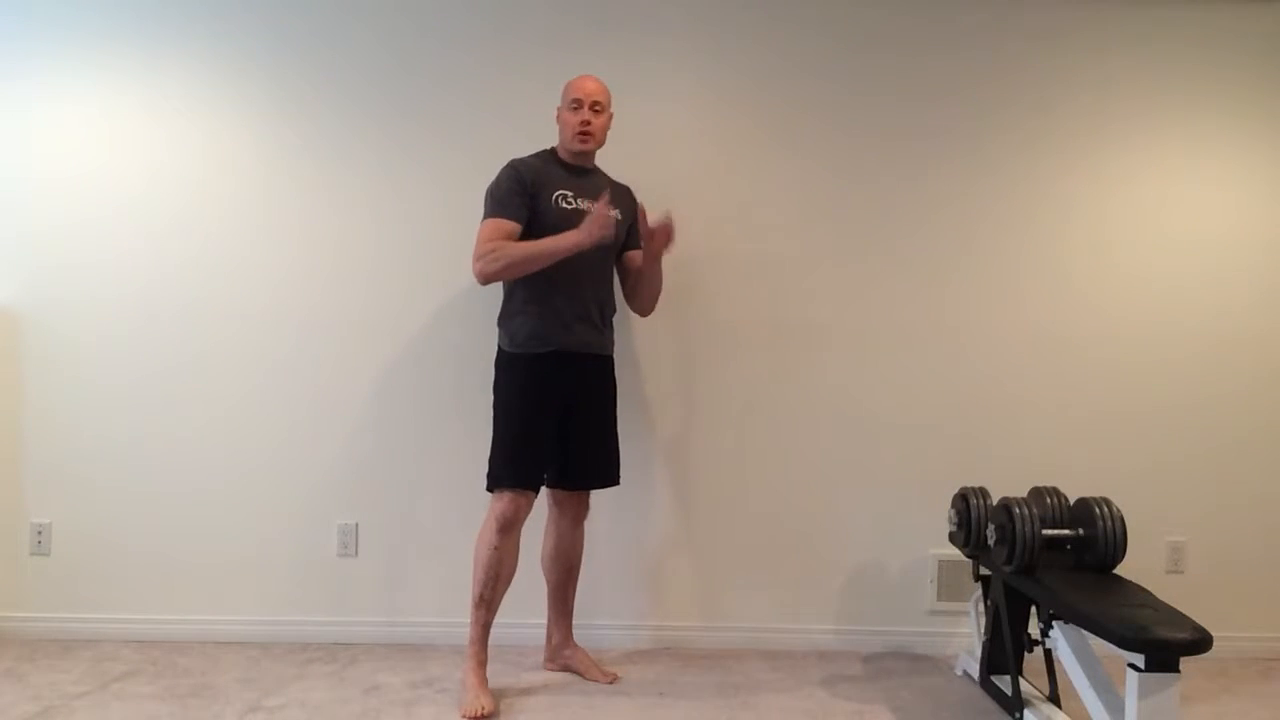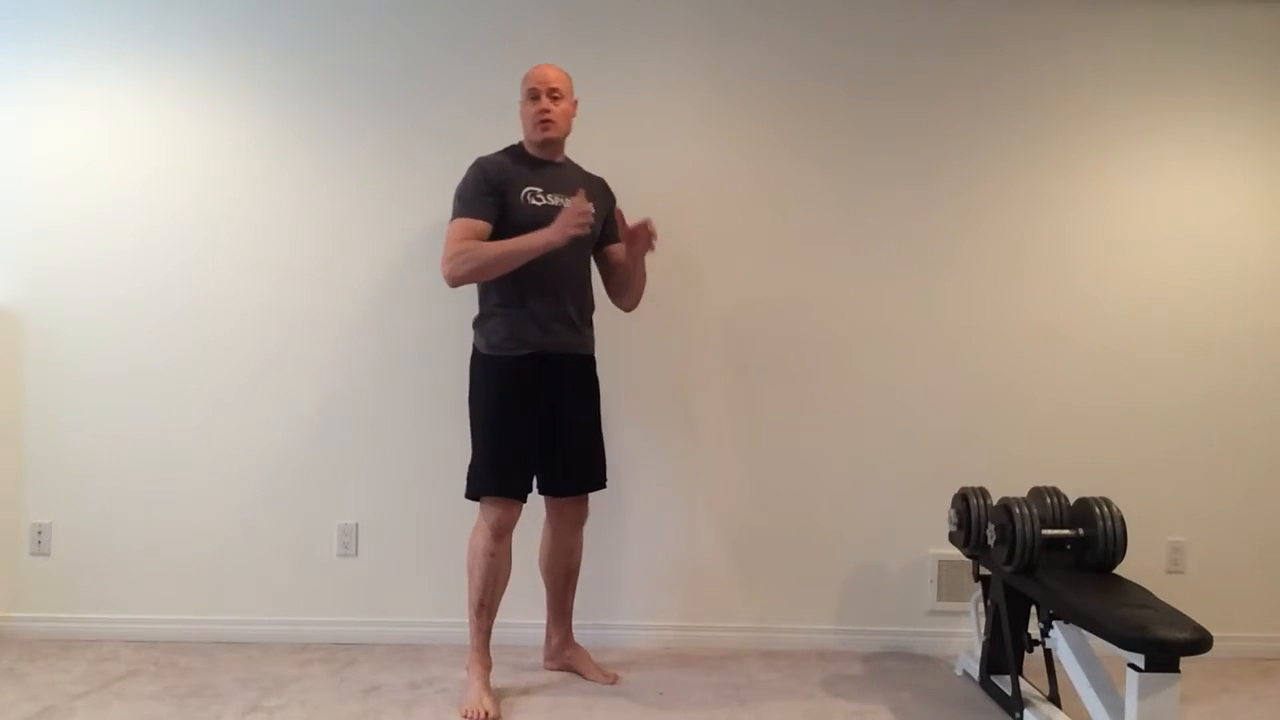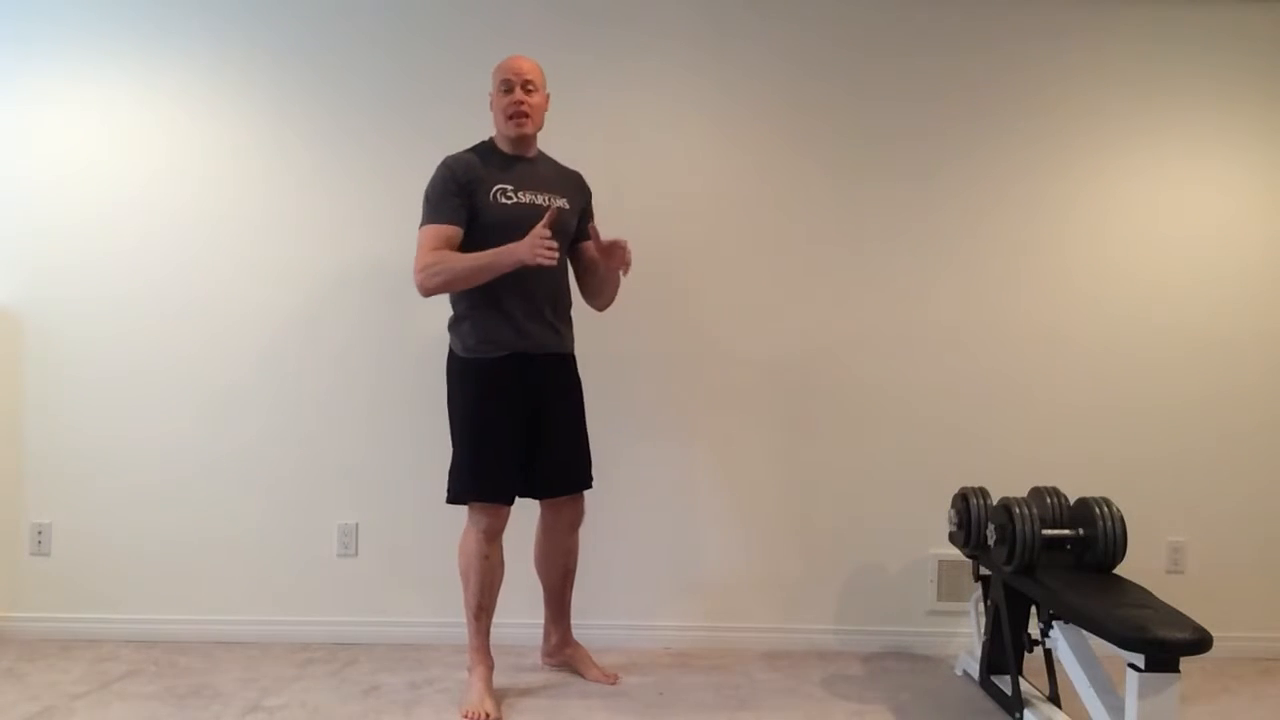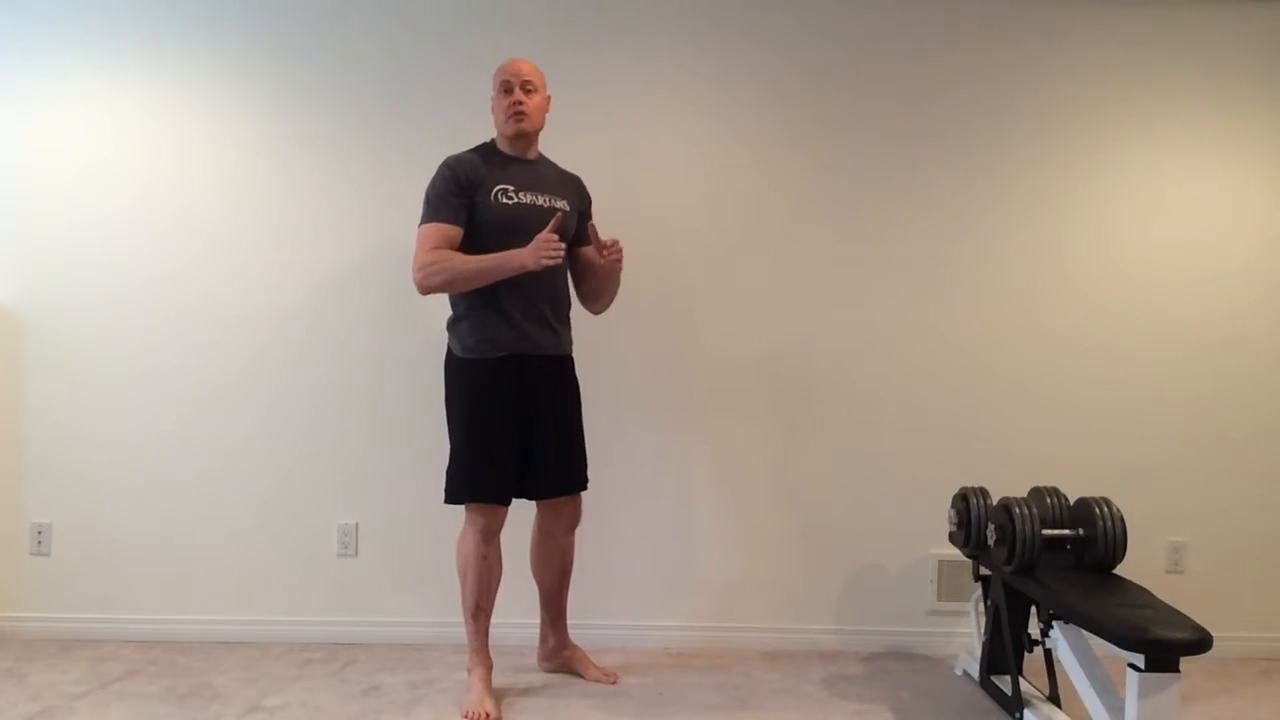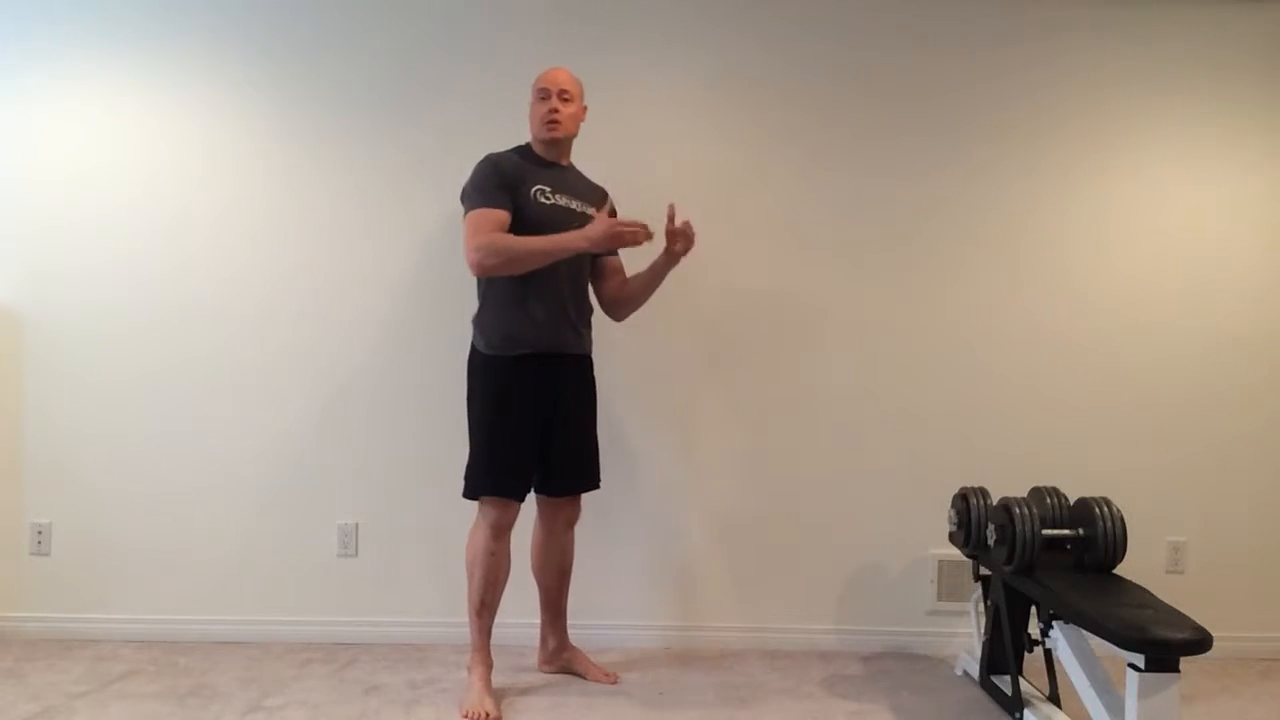
dt=0.5s
person 1, frame 1
left shoulder: (622, 198)
right shoulder: (522, 176)
left elbow: (642, 303)
right elbow: (485, 264)
left wrist: (652, 254)
right wrist: (576, 237)
left hip: (594, 366)
right hip: (529, 361)
left knee: (571, 504)
right knee: (510, 505)
left ankle: (560, 642)
right ankle: (474, 660)
person 1, frame 2
left shoulder: (594, 189)
right shoulder: (490, 173)
left elbow: (626, 298)
right elbow: (454, 267)
left wrist: (635, 251)
right wrist: (550, 235)
left hip: (574, 364)
right hip: (506, 363)
left knee: (570, 507)
right knee: (499, 511)
left ankle: (560, 641)
right ankle: (478, 664)
person 1, frame 3
left shoulder: (570, 184)
right shoulder: (460, 172)
left elbow: (599, 298)
right elbow: (427, 275)
left wrist: (608, 263)
right wrist: (517, 254)
left hip: (555, 365)
right hip: (484, 366)
left knee: (565, 507)
right knee: (487, 517)
left ankle: (559, 639)
person 1, frame 4
left shoulder: (570, 188)
right shoulder: (462, 173)
left elbow: (594, 300)
right elbow: (426, 273)
left wrist: (611, 265)
right wrist: (522, 258)
left hip: (552, 365)
right hip: (483, 366)
left knee: (562, 508)
right knee: (484, 517)
left ankle: (555, 642)
person 1, frame 5
left shoulder: (595, 196)
right shoulder: (499, 170)
left elbow: (616, 304)
right elbow: (481, 254)
left wrist: (667, 260)
right wrist: (584, 239)
left hip: (572, 365)
right hip: (505, 362)
left knee: (562, 508)
right knee: (497, 511)
left ankle: (555, 643)
right ankle: (479, 665)
